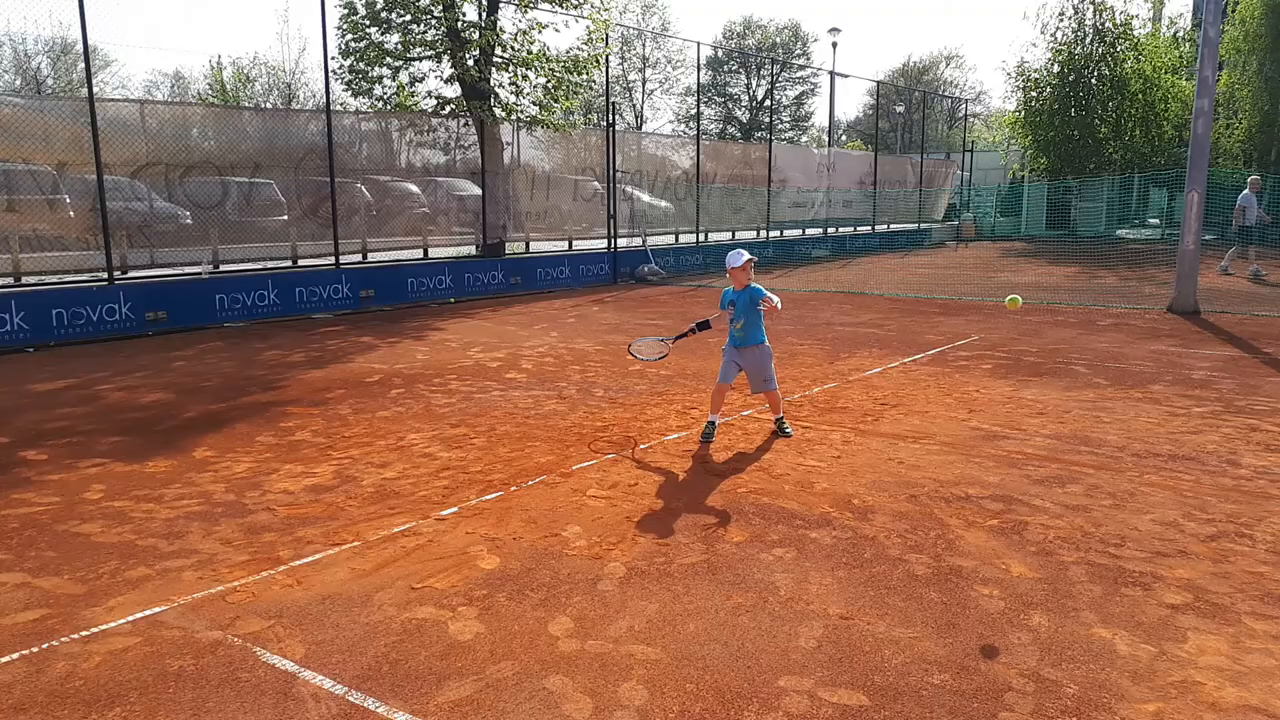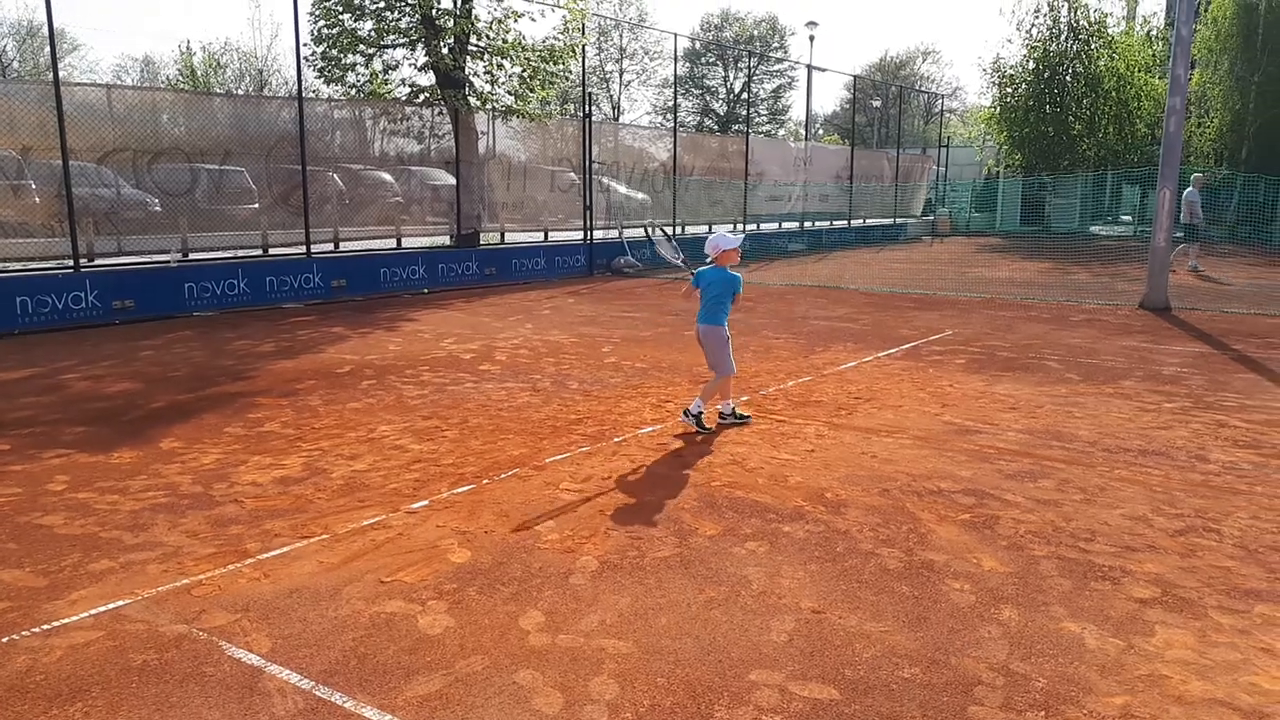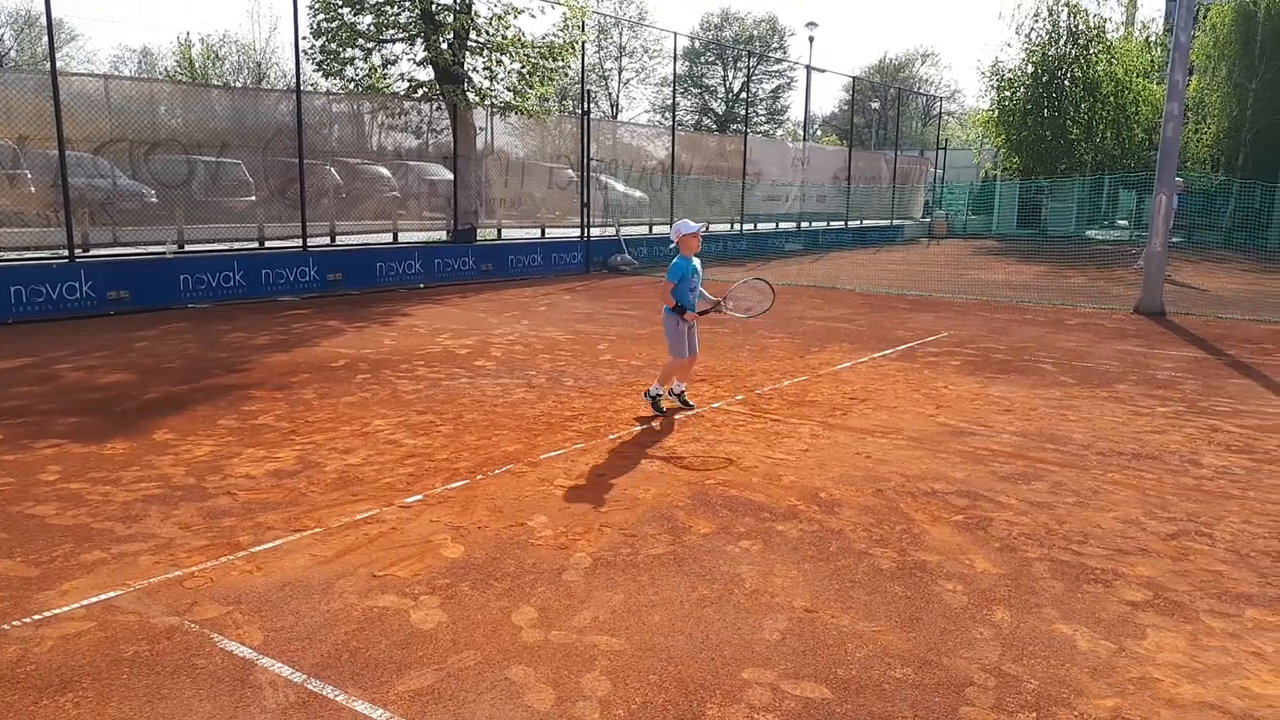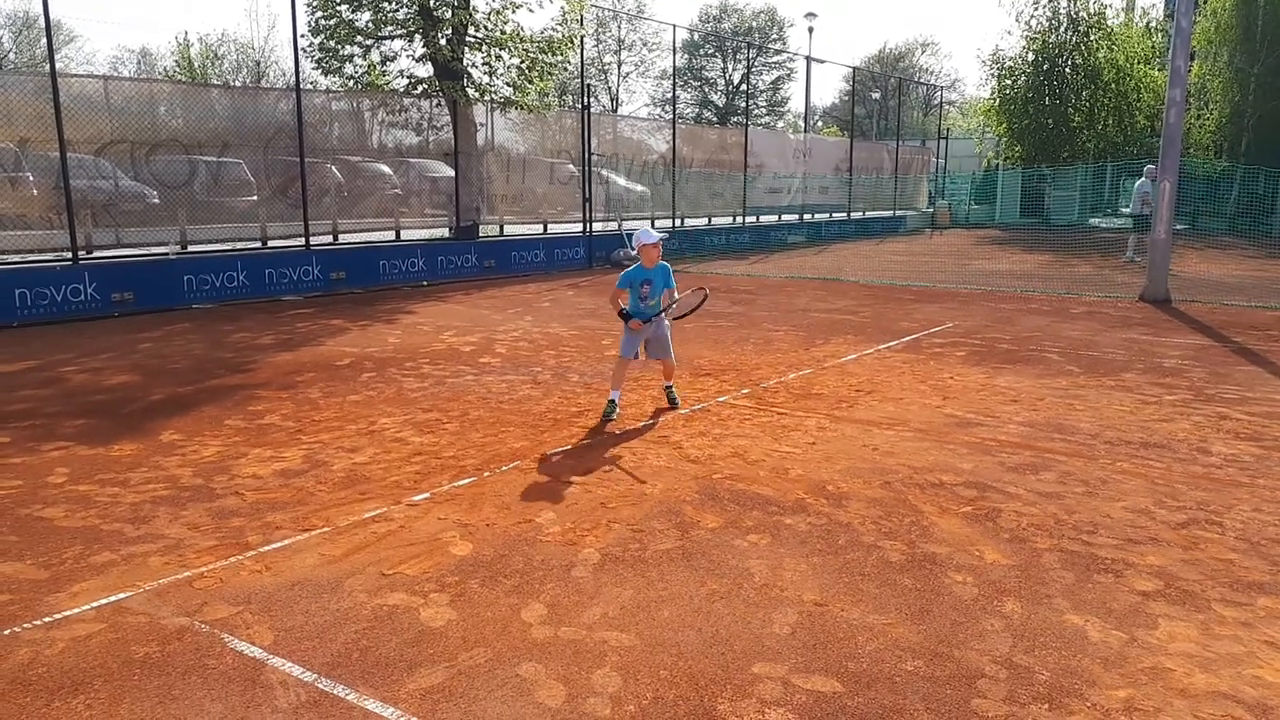
dt=0.7s
person 1, frame 1
left shoulder: (756, 292)
right shoulder: (727, 294)
left elbow: (776, 302)
left wrist: (773, 307)
left hip: (757, 349)
right hip: (734, 349)
left knee: (770, 391)
right knee: (721, 386)
left ankle: (779, 419)
right ankle: (712, 424)
person 1, frame 2
left shoulder: (702, 272)
right shoulder: (735, 278)
left elbow: (685, 293)
left hip: (702, 326)
right hip: (716, 329)
left knee: (726, 372)
right knee: (722, 375)
left ankle: (727, 411)
right ankle: (693, 412)
person 1, frame 3
left shoulder: (696, 263)
right shoulder: (677, 266)
right elbow: (664, 293)
left wrist: (712, 300)
right wrist: (683, 311)
left hip: (687, 317)
right hip: (674, 318)
left knee: (692, 357)
right knee: (679, 359)
left ankle: (677, 391)
right ankle: (655, 392)
person 1, frame 4
left shoulder: (665, 269)
right shoulder: (630, 274)
left elbow: (672, 292)
right elbow: (613, 298)
right wrist: (627, 319)
left hip: (657, 322)
right hip: (635, 323)
left knee: (669, 361)
right knee: (624, 359)
left ankle: (668, 387)
right ankle: (613, 402)
